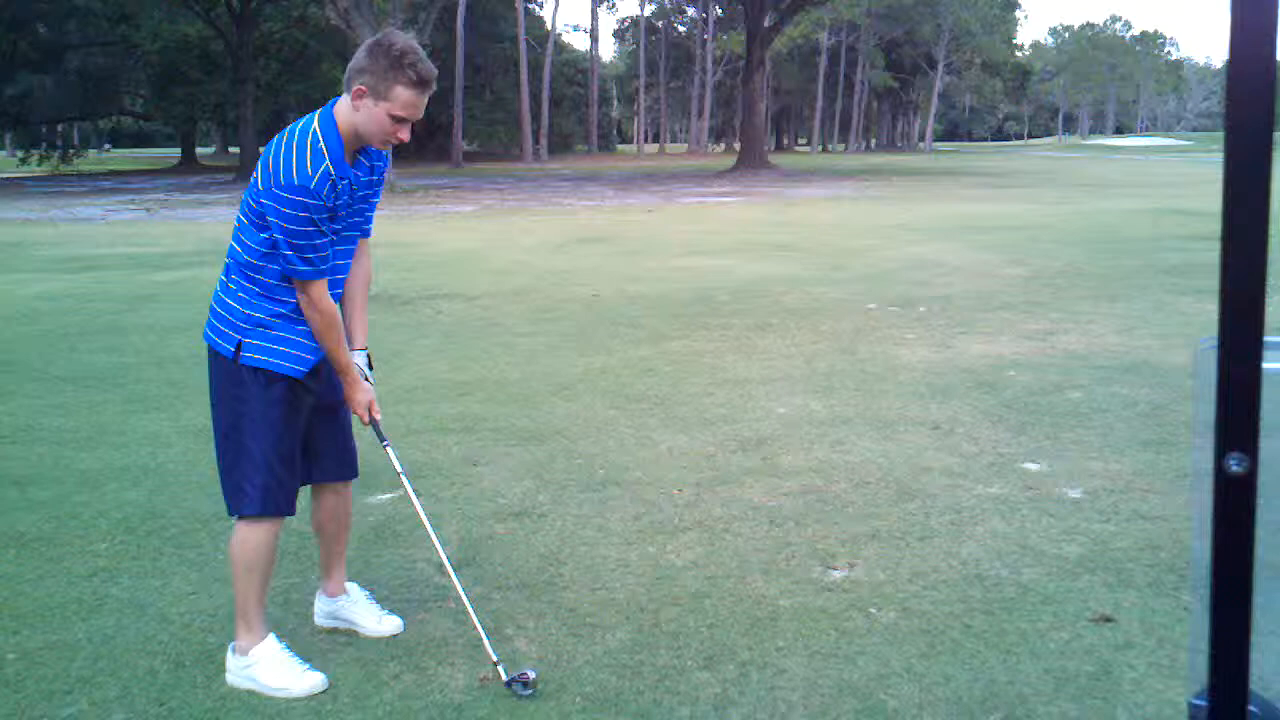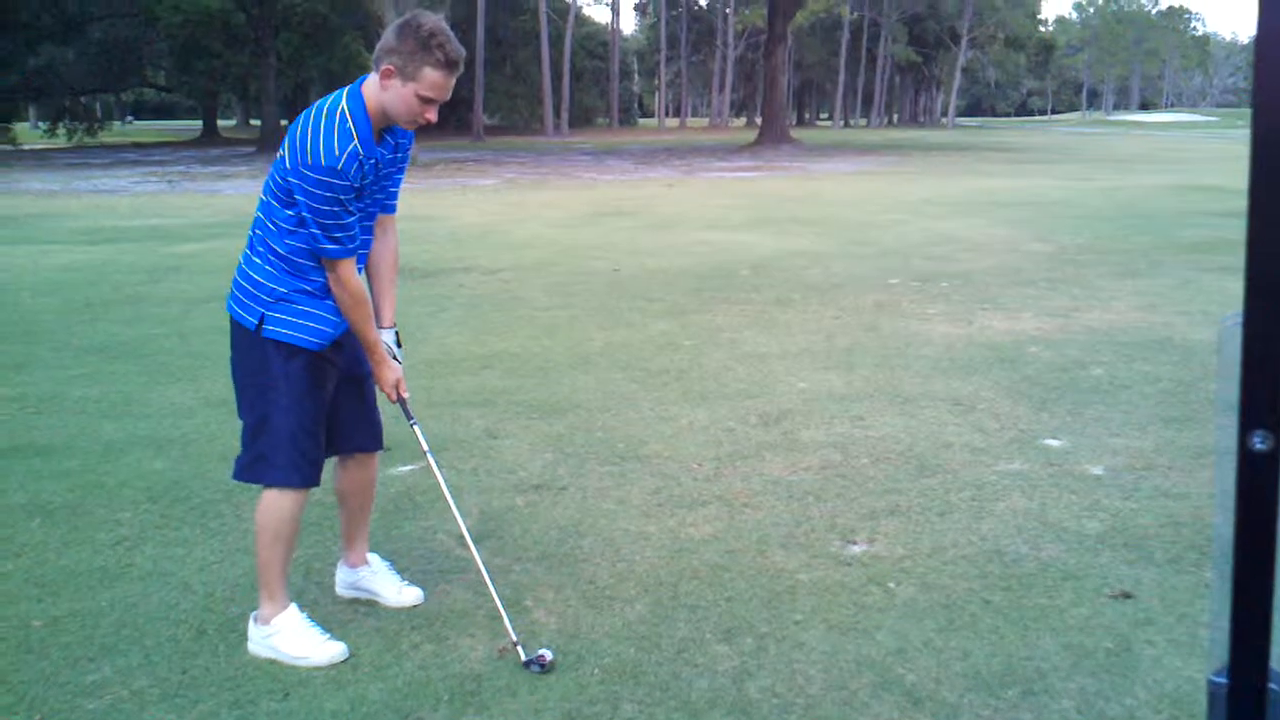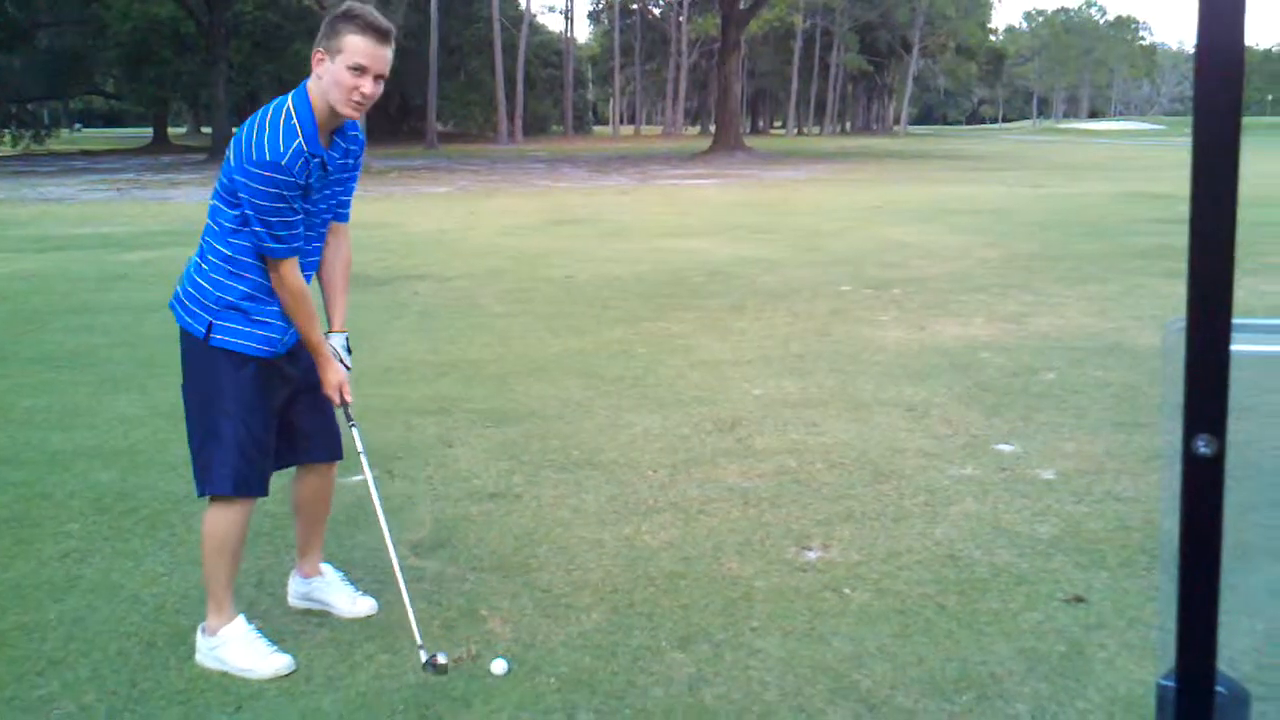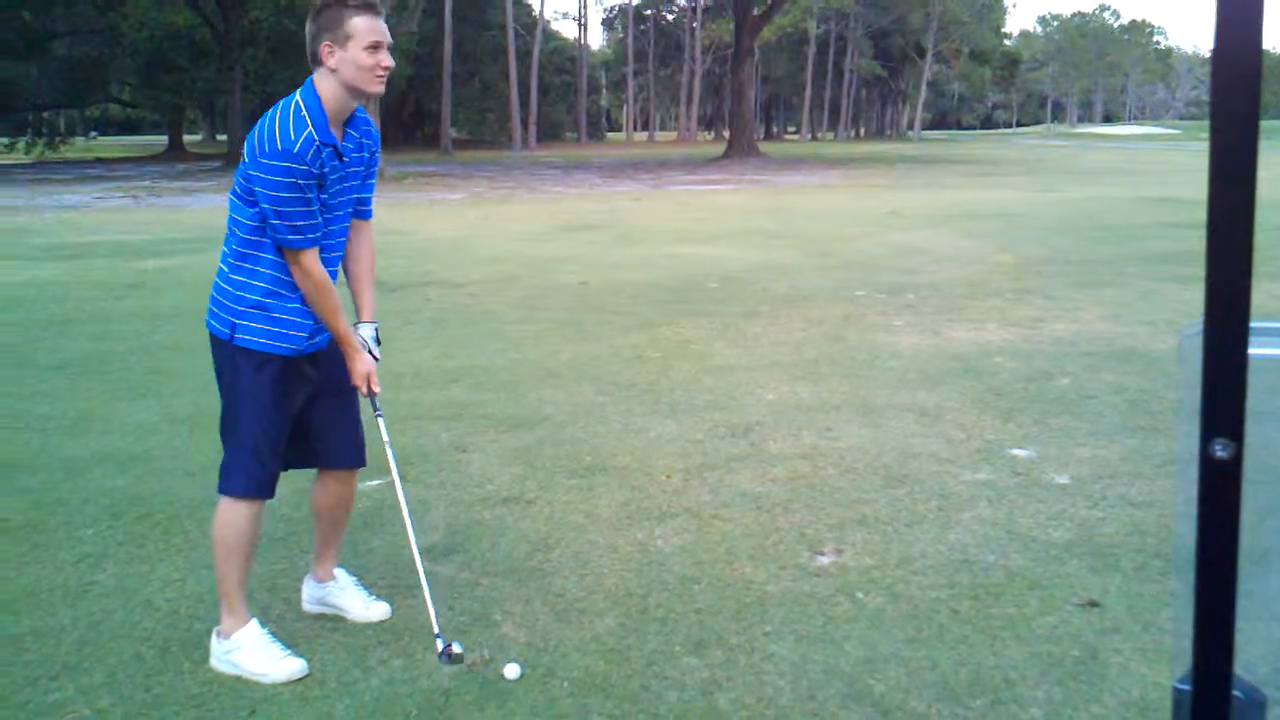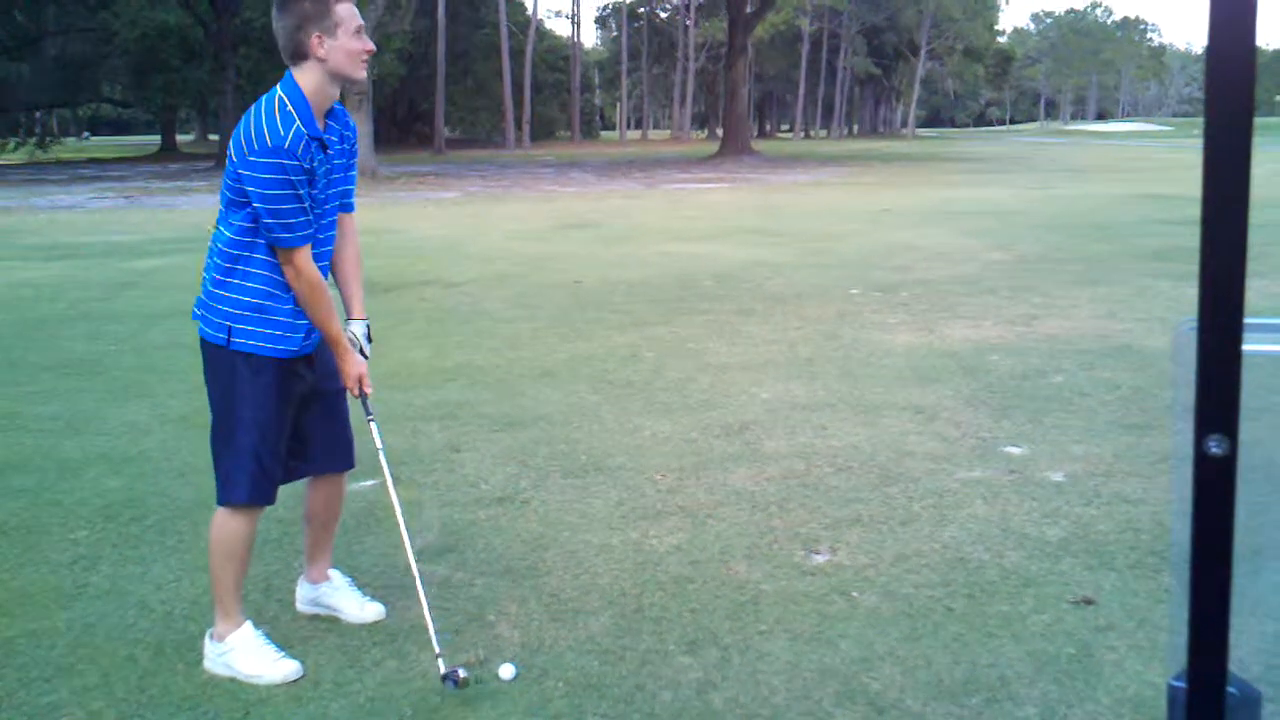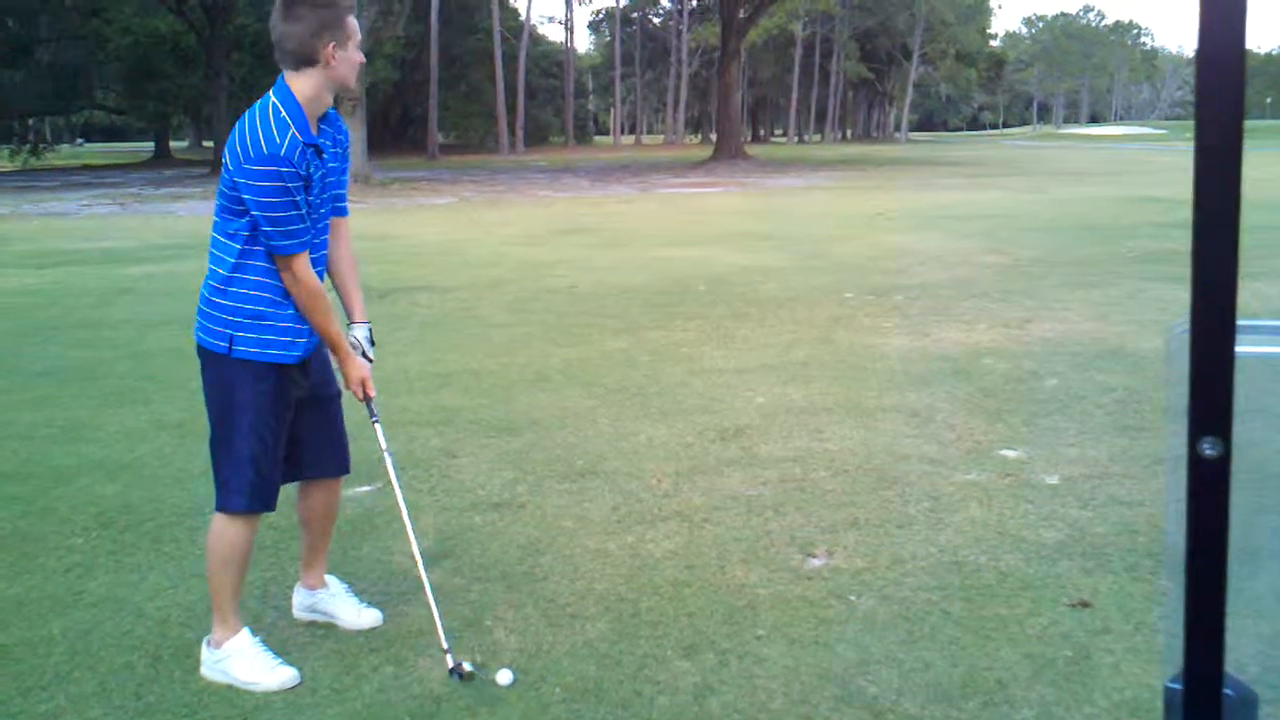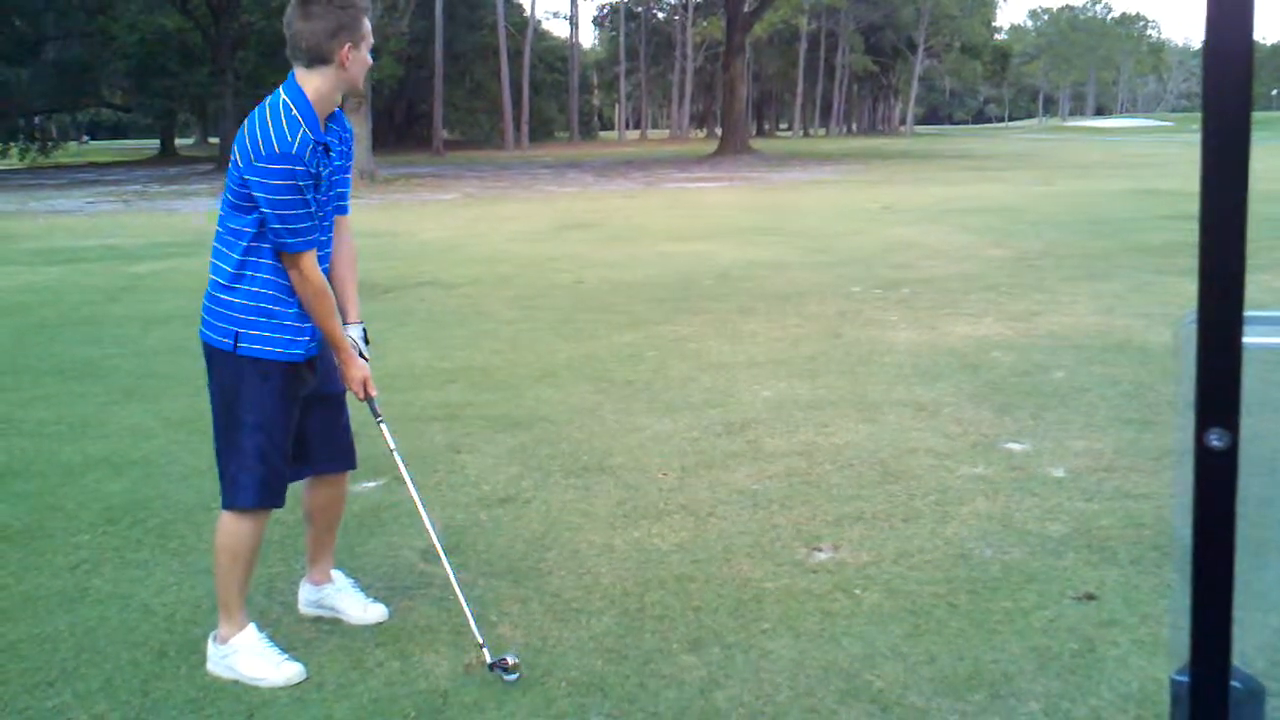
dt=0.7s
person 1, frame 1
left shoulder: (371, 154)
right shoulder: (298, 170)
right elbow: (313, 294)
left wrist: (360, 353)
right wrist: (350, 378)
left hip: (315, 343)
right hip: (259, 346)
left knee: (334, 473)
right knee: (265, 498)
left ankle: (335, 594)
right ankle: (249, 648)
person 1, frame 2
left shoulder: (395, 129)
right shoulder: (327, 147)
right elbow: (341, 272)
left wrist: (388, 329)
right wrist: (378, 357)
left hip: (337, 316)
right hip: (281, 318)
left knee: (360, 444)
right knee: (290, 469)
left ankle: (355, 564)
right ankle: (271, 616)
person 1, frame 3
left shoulder: (348, 138)
right shoulder: (272, 148)
right elbow: (284, 272)
left wrist: (337, 335)
right wrist: (324, 360)
left hip: (286, 326)
right hip: (230, 327)
left knee: (319, 452)
right knee: (236, 479)
left ankle: (309, 575)
right ankle: (219, 628)
person 1, frame 4
left shoulder: (362, 134)
right shoulder: (285, 141)
right elbow: (303, 264)
left wrist: (367, 328)
right wrist: (350, 347)
left hip: (320, 331)
right hip: (258, 331)
left knee: (342, 458)
right knee: (249, 478)
left ankle: (323, 579)
right ankle: (232, 630)
person 1, frame 5
left shoulder: (341, 126)
right shoulder: (272, 137)
right elbow: (297, 263)
left wrist: (358, 323)
right wrist: (342, 348)
left hip: (308, 331)
right hip: (251, 335)
left knee: (330, 461)
right knee: (245, 487)
left ankle: (317, 580)
right ankle: (227, 633)
person 1, frame 6
left shoulder: (332, 130)
right shoulder: (267, 144)
right elbow: (296, 270)
left wrist: (360, 328)
right wrist: (344, 353)
left hip: (302, 339)
right hip: (248, 343)
left knee: (324, 468)
right knee: (243, 495)
left ankle: (313, 587)
right ankle: (223, 640)
person 1, frame 7
left shoulder: (337, 129)
right shoulder: (278, 142)
right elbow: (303, 267)
left wrist: (355, 329)
right wrist: (343, 351)
left hip: (306, 337)
right hip: (254, 339)
left knee: (331, 463)
right knee: (251, 491)
left ankle: (319, 582)
right ankle: (230, 635)
